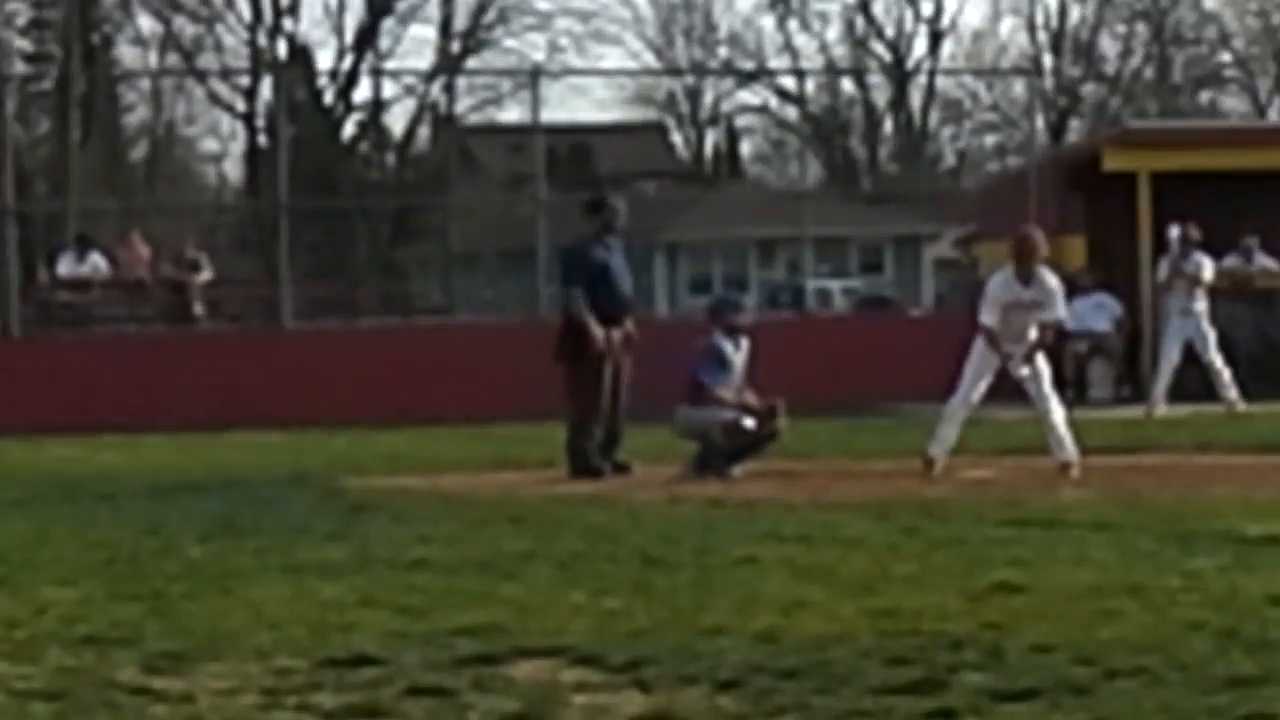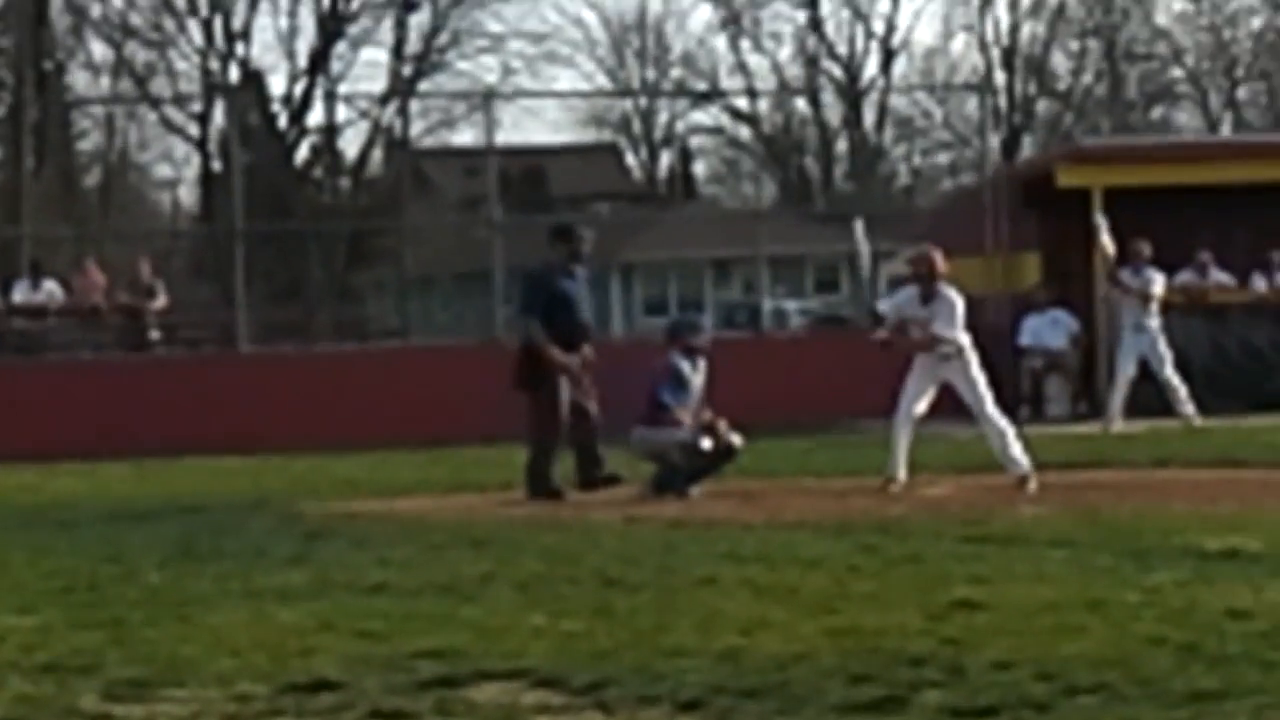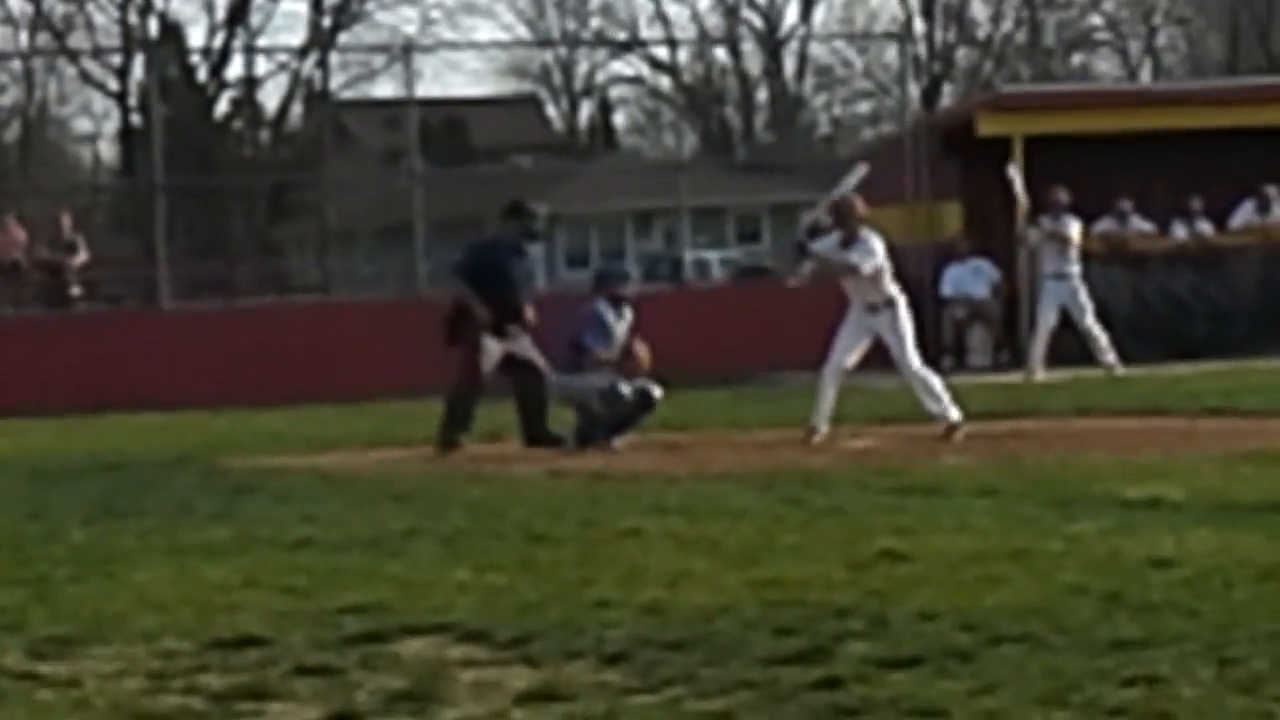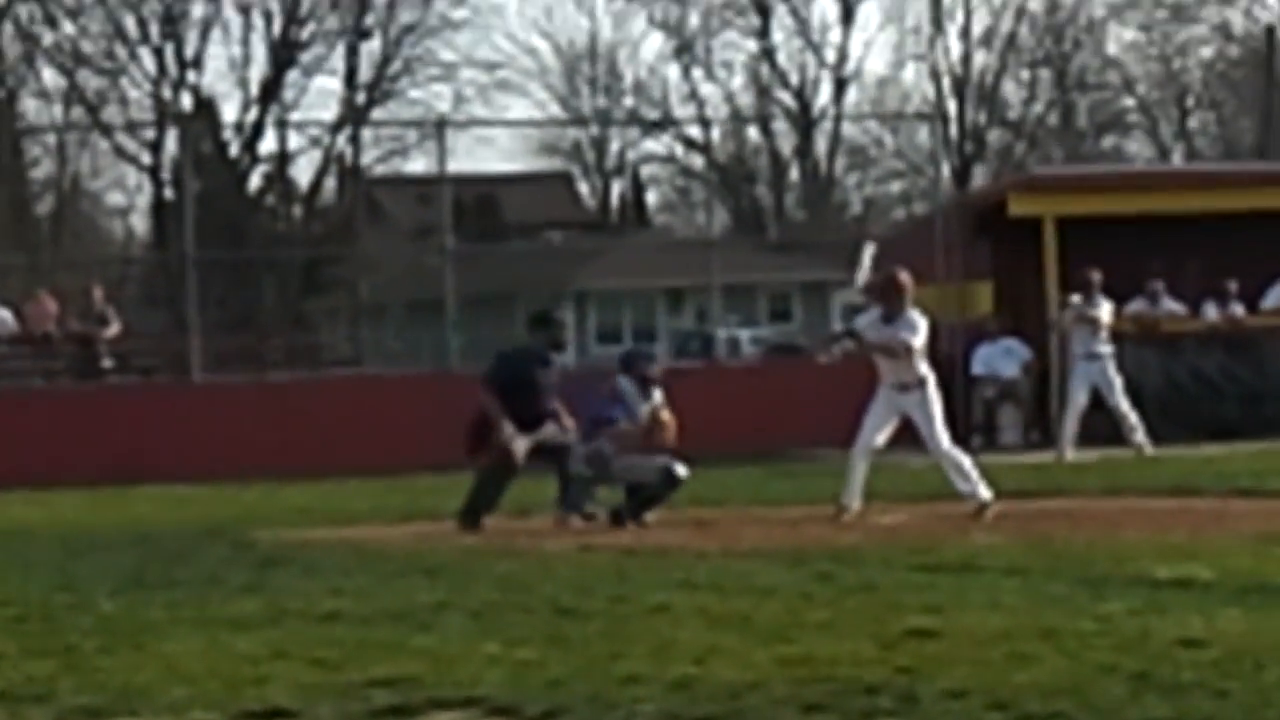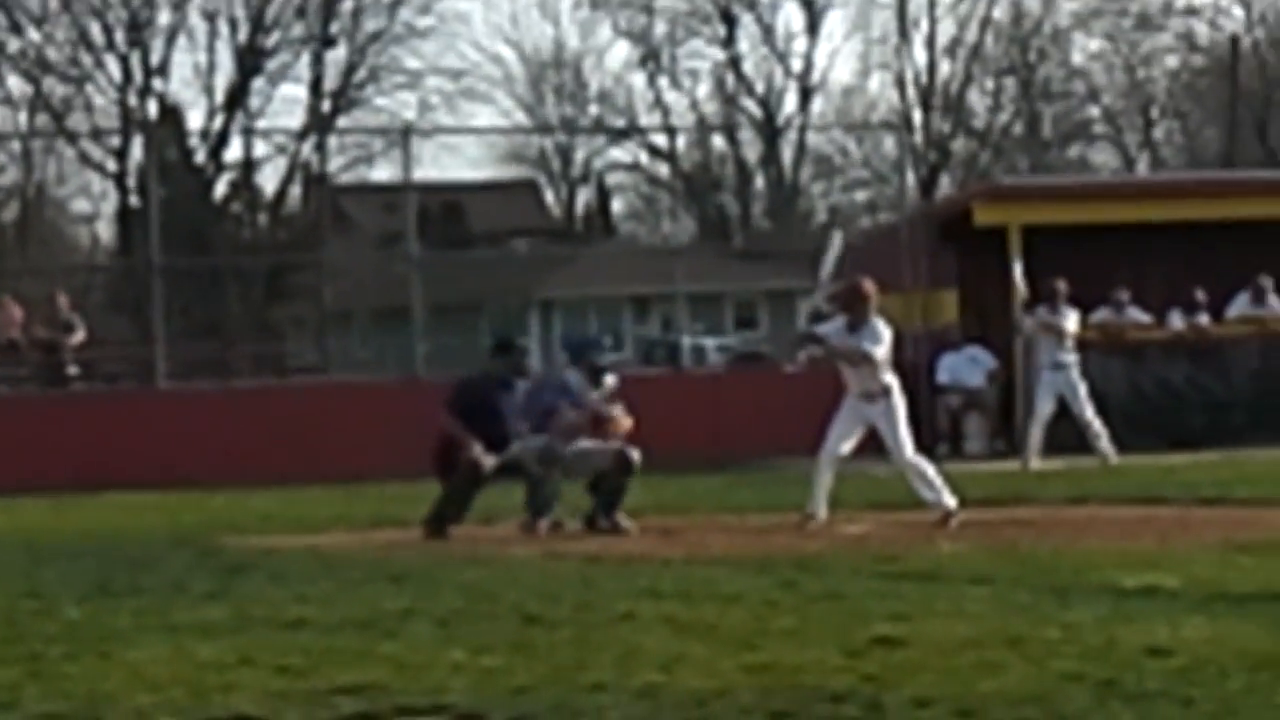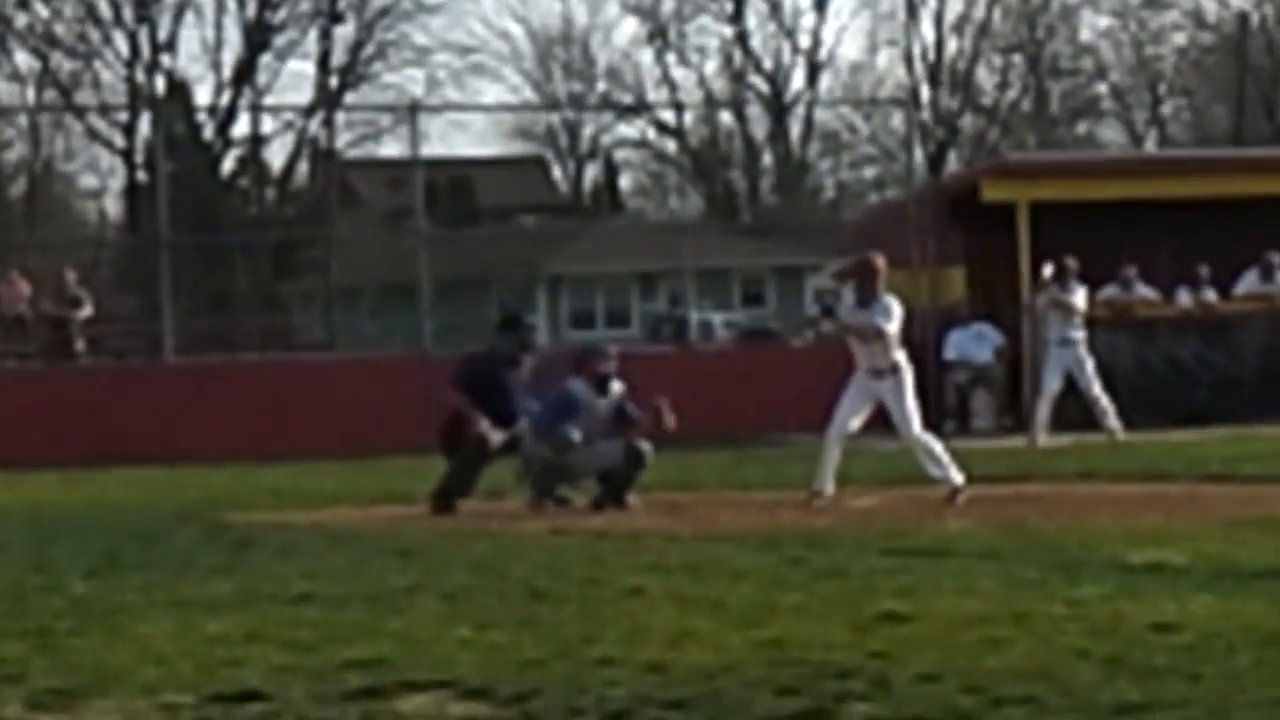
dt=0.4s
person 1, frame 1
left shoulder: (1049, 283)
right shoulder: (999, 283)
left elbow: (1049, 328)
right elbow: (986, 327)
left wrist: (1028, 358)
right wrist: (1005, 360)
left hip: (1027, 344)
right hip: (992, 342)
left knee: (1046, 399)
right knee: (965, 397)
left ankle: (1068, 456)
right ankle: (936, 453)
person 1, frame 2
left shoulder: (951, 301)
right shoulder: (906, 296)
left elbow: (934, 342)
right elbow: (879, 316)
left wrist: (895, 339)
right wrist: (882, 329)
left hip: (959, 359)
right hip: (926, 361)
left knee: (986, 412)
right knee: (904, 415)
left ankle: (1022, 469)
right ankle: (896, 474)
person 1, frame 3
left shoulder: (871, 245)
right shoulder: (833, 241)
left elbow: (845, 271)
left wrist: (812, 256)
left hip: (889, 309)
right hip: (860, 311)
left knee: (910, 365)
right knee: (833, 367)
left ankle: (951, 417)
right ankle: (819, 424)
person 1, frame 4
left shoulder: (915, 322)
right shoulder: (872, 317)
left elbow: (900, 352)
right elbow: (848, 335)
left wrist: (863, 342)
left hip: (919, 390)
right hip: (890, 391)
left knee: (940, 446)
right knee: (863, 445)
left ankle: (982, 496)
right ankle: (850, 502)
person 1, frame 5
left shoulder: (879, 331)
right shoulder: (838, 325)
left elbow: (857, 360)
right elbow: (809, 339)
left wrist: (824, 345)
left hip: (884, 399)
right hip: (856, 400)
left knee: (904, 456)
right knee: (828, 453)
left ankle: (947, 504)
right ankle: (816, 510)
person 1, frame 6
left shoulder: (890, 307)
right shoulder: (850, 302)
left elbow: (869, 336)
left wrist: (837, 321)
left hip: (893, 377)
right hip: (864, 377)
left knee: (912, 433)
right knee: (836, 430)
left ankle: (954, 481)
right ankle: (823, 487)
person 2, frame 1
left shoulder: (616, 248)
right shoulder: (580, 252)
right elbow: (574, 294)
left wrist: (627, 322)
right wrist: (592, 327)
left hip: (617, 333)
right hip: (592, 333)
left knee: (616, 398)
right knee: (590, 399)
left ankle: (606, 455)
right ankle: (583, 459)
person 2, frame 2
left shoulder: (579, 275)
right shoulder: (542, 278)
right elbow: (528, 321)
left wrist: (585, 346)
right wrist: (549, 350)
left hip: (575, 358)
right hip: (549, 359)
left knee: (587, 414)
right knee: (551, 421)
left ankle: (591, 472)
right ankle: (539, 482)
person 2, frame 3
left shoulder: (523, 254)
right shoulder: (485, 250)
right elbow: (460, 281)
left wrist: (527, 309)
right wrist: (477, 308)
left hip: (511, 327)
right hip: (480, 325)
left knee: (535, 371)
right knee: (476, 371)
left ankle: (537, 431)
right ankle: (451, 433)
person 2, frame 4
left shoulder: (549, 361)
right shoulder: (511, 359)
right elbow: (487, 393)
left wrist: (562, 416)
right wrist: (504, 422)
left hip: (540, 426)
right hip: (512, 429)
left knee: (571, 448)
right knee: (509, 457)
left ankle: (573, 509)
right ankle: (471, 514)
person 2, frame 5
left shoulder: (512, 386)
right shoulder: (471, 386)
right elbow: (449, 419)
right wrist: (471, 443)
left hip: (503, 450)
right hip: (473, 452)
right knee: (477, 469)
right ankle: (435, 523)
person 2, frame 6
left shoulder: (521, 362)
right shoulder: (479, 362)
left elbow: (519, 401)
right elbow: (456, 396)
right wrist: (479, 421)
left hip: (509, 427)
right hip: (470, 429)
right knee: (482, 442)
right ankle: (442, 498)
person 3, frame 1
left shoulder: (1203, 261)
right shoulder: (1167, 261)
left elbow: (1202, 282)
right elbow: (1162, 290)
left wrist: (1182, 271)
right wrist: (1173, 273)
left hip: (1198, 317)
right hip: (1175, 318)
left knee: (1213, 359)
right knee: (1166, 362)
left ankle: (1232, 398)
right ankle: (1155, 403)
person 3, frame 2
left shoulder: (1155, 276)
right shoulder: (1121, 275)
left elbow: (1149, 298)
right elbow: (1113, 299)
left wrist: (1124, 287)
right wrist: (1114, 285)
left hip: (1151, 332)
right hip: (1128, 333)
left knee: (1168, 374)
right knee: (1122, 377)
left ankle: (1188, 413)
right ankle: (1112, 419)
person 3, frame 3
left shoulder: (1073, 223)
right shoulder: (1040, 224)
left elbow: (1067, 240)
right elbow: (1031, 244)
left wrist: (1044, 229)
left hip: (1071, 281)
right hip: (1049, 282)
left knee: (1089, 323)
right knee: (1043, 326)
left ankle: (1111, 362)
right ankle: (1034, 368)
person 3, frame 4
left shoulder: (1105, 304)
right shoulder: (1075, 305)
left elbow: (1098, 322)
right elbow: (1064, 327)
left wrist: (1077, 311)
left hip: (1103, 361)
right hip: (1081, 363)
left knee: (1120, 404)
right knee: (1073, 406)
left ankle: (1141, 443)
right ankle: (1065, 448)
person 3, frame 5
left shoulder: (1071, 314)
right shoulder: (1038, 313)
left elbow: (1065, 333)
right elbow: (1027, 333)
left wrist: (1043, 322)
left hip: (1068, 370)
right hip: (1046, 371)
left knee: (1086, 413)
right knee: (1039, 415)
left ankle: (1106, 452)
right ankle: (1030, 457)
person 3, frame 6
left shoulder: (1080, 290)
right shoulder: (1048, 291)
left elbow: (1074, 309)
right elbow: (1038, 313)
left wrist: (1053, 298)
left hip: (1077, 347)
right hip: (1055, 347)
left knee: (1093, 389)
right knee: (1047, 391)
left ankle: (1114, 428)
right ankle: (1037, 433)
person 4, frame 1
left shoulder: (742, 344)
right shoulder: (714, 349)
left elbow: (740, 389)
right elbow: (710, 395)
left wrist: (762, 406)
right wrist: (748, 406)
left hip: (723, 412)
right hip: (693, 415)
left knee: (772, 424)
right knee: (743, 424)
left ankle: (721, 461)
right ankle: (702, 463)
person 4, frame 2
left shoulder: (699, 365)
right shoulder: (672, 370)
left elbow: (699, 408)
right elbow: (668, 416)
left wrist: (714, 422)
right wrist: (703, 427)
left hip: (679, 432)
right hip: (650, 436)
left knee: (732, 443)
right knee: (699, 444)
left ankle: (679, 482)
right ankle: (662, 483)
person 4, frame 3
left shoulder: (625, 315)
right shoulder: (594, 317)
right elbow: (588, 359)
right wrist: (620, 359)
left hip: (602, 381)
right hip: (572, 382)
left knee: (651, 394)
right knee: (617, 390)
left ankle: (602, 434)
right ankle: (585, 435)
person 4, frame 4
left shoulder: (654, 399)
right shoulder: (618, 395)
left elbow: (665, 443)
right elbow: (612, 434)
left hip: (626, 461)
right hip: (594, 457)
left knee: (676, 473)
right knee: (601, 451)
left ankle: (628, 511)
person 4, frame 5
left shoulder: (605, 385)
right shoulder: (563, 384)
right elbow: (558, 425)
right wrist: (590, 418)
left hip: (576, 446)
right hip: (550, 448)
left knee: (628, 458)
left ankle: (605, 515)
person 4, frame 6
left shoulder: (615, 391)
right shoulder: (571, 393)
left elbow: (637, 425)
right elbow: (538, 431)
left wrist: (659, 416)
left hip: (590, 456)
right hip: (558, 458)
left knee: (640, 449)
